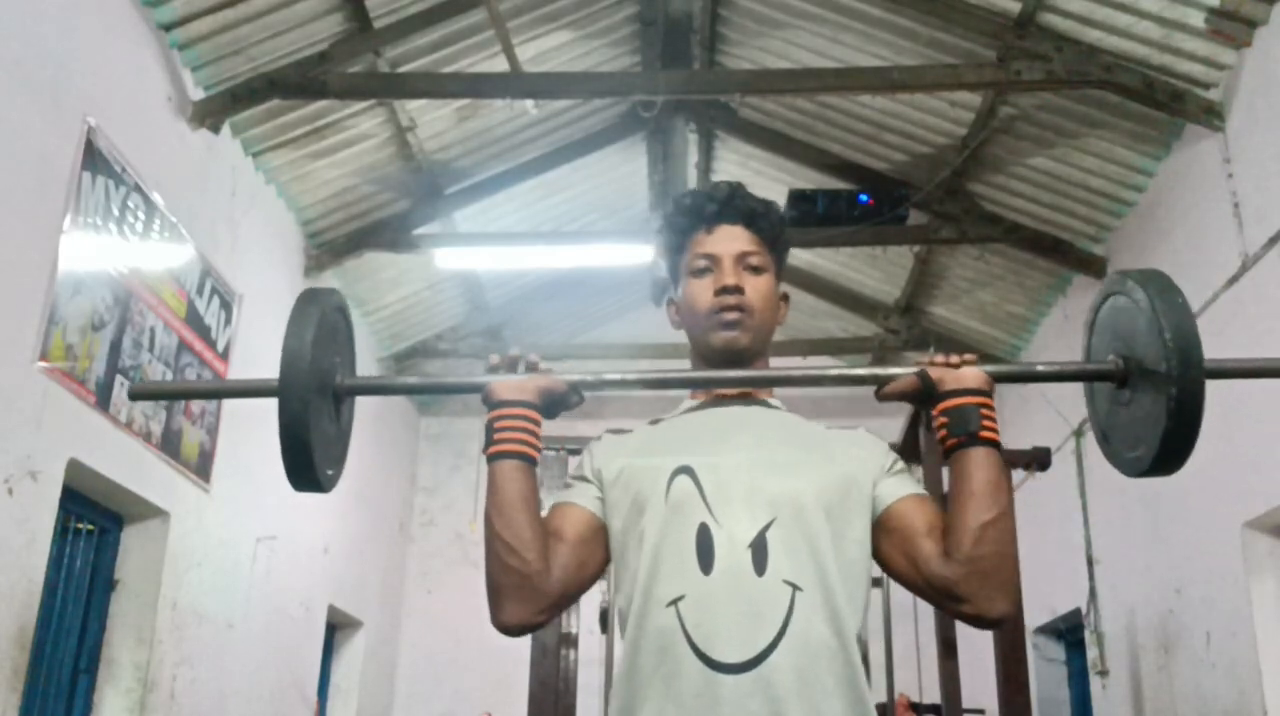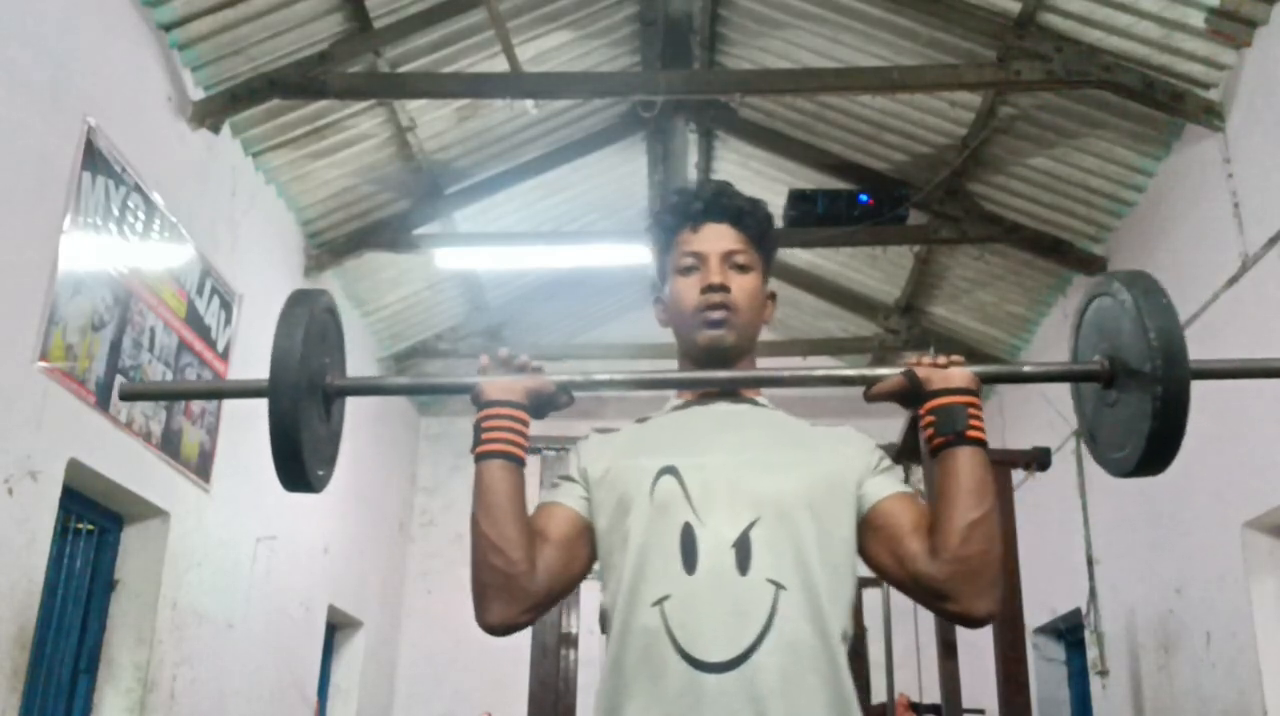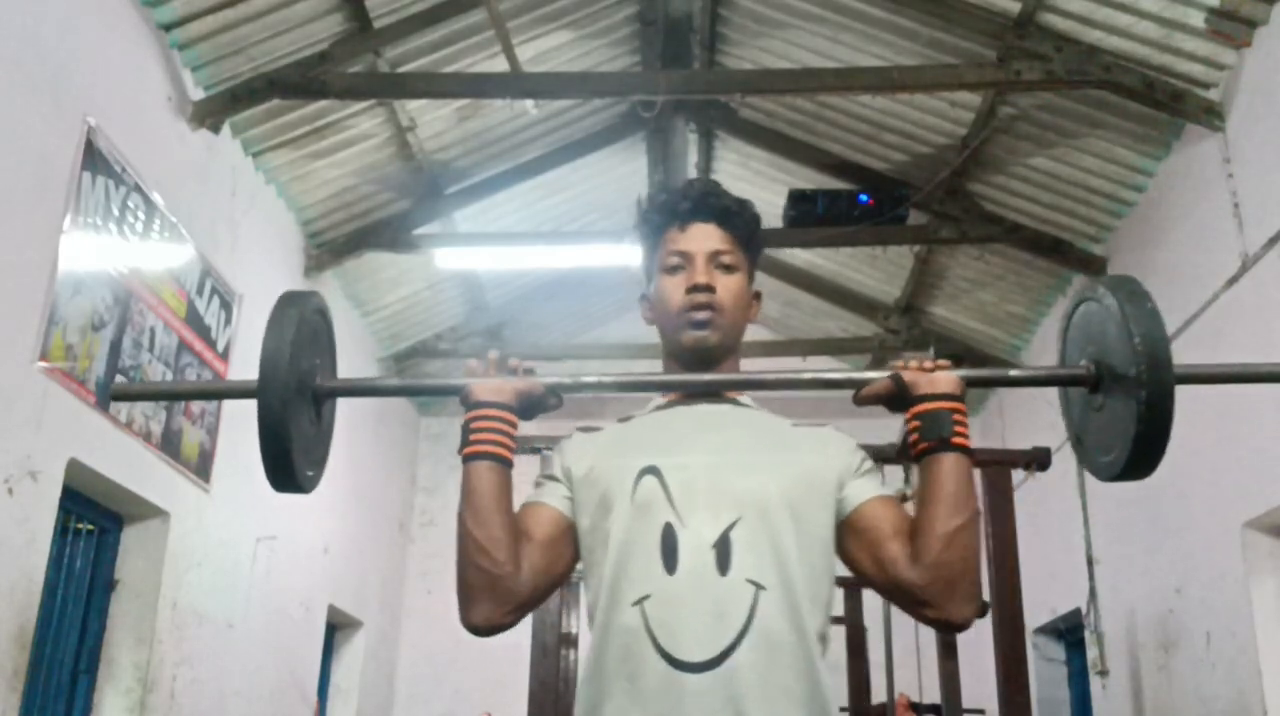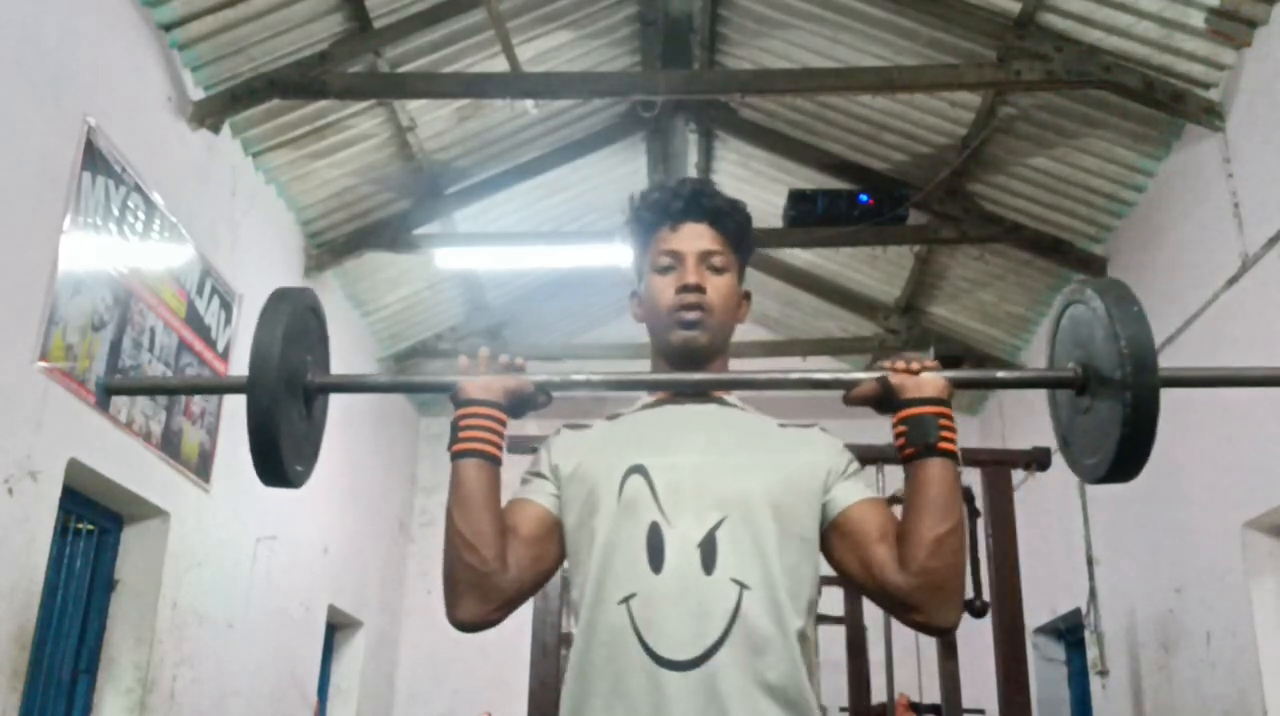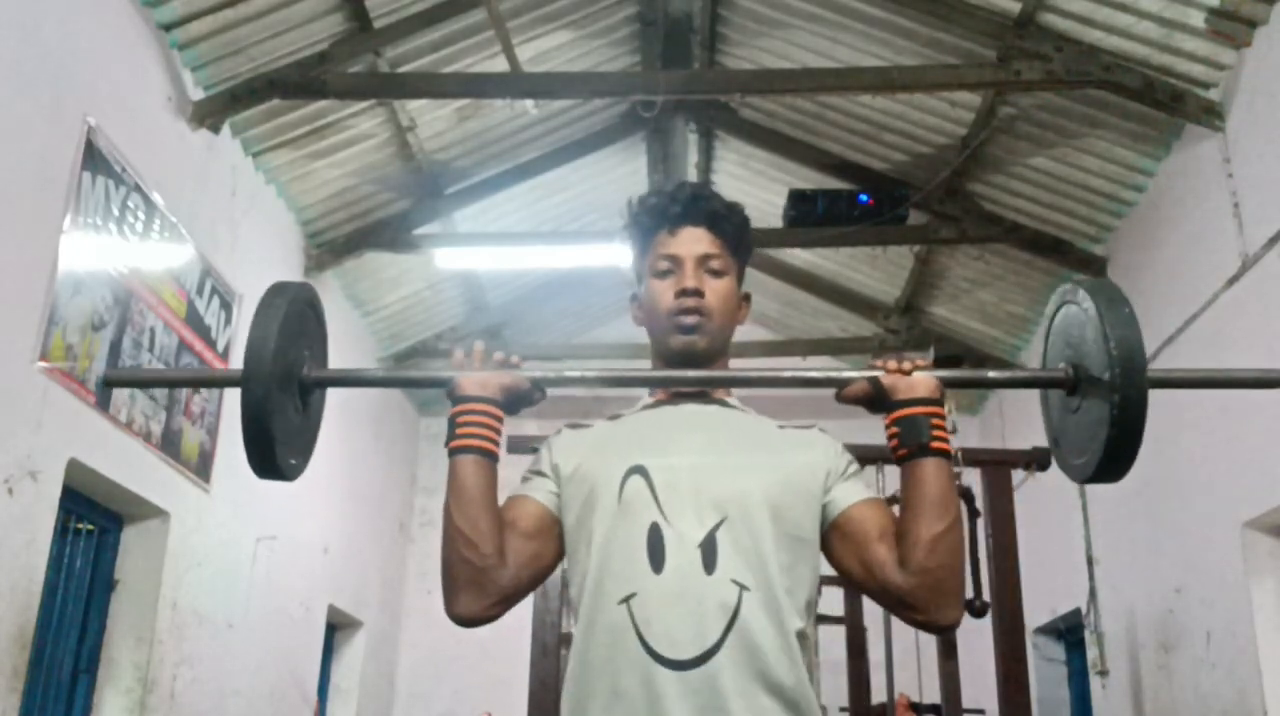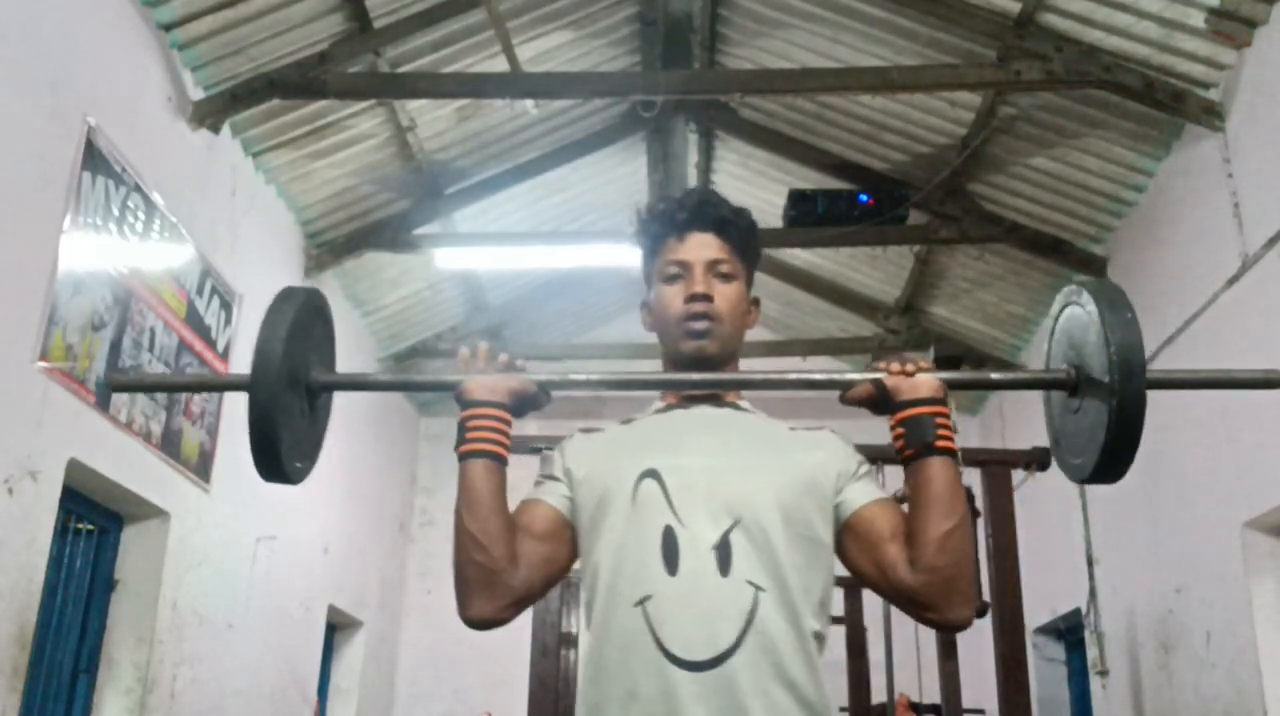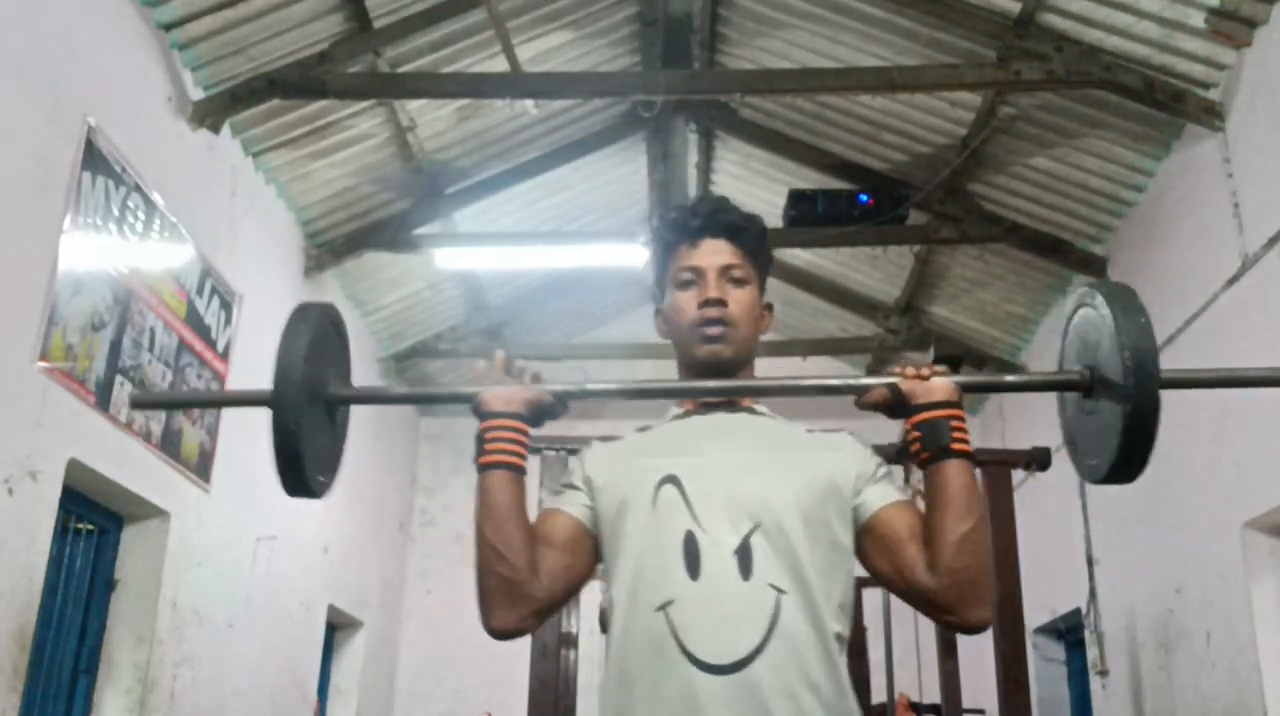
dt=0.1s
person 1, frame 1
left shoulder: (857, 456)
right shoulder: (615, 459)
left elbow: (980, 594)
right elbow: (522, 602)
left wrist: (966, 410)
right wrist: (514, 419)
person 1, frame 2
left shoulder: (843, 452)
right shoulder: (603, 457)
left elbow: (966, 592)
right elbow: (506, 602)
left wrist: (954, 410)
right wrist: (501, 419)
person 1, frame 3
left shoulder: (824, 452)
right shoulder: (587, 456)
left elbow: (943, 596)
right elbow: (490, 603)
left wrist: (938, 413)
right wrist: (490, 423)
person 1, frame 4
left shoulder: (811, 453)
right shoulder: (575, 452)
left elbow: (928, 601)
right elbow: (476, 599)
left wrist: (926, 417)
right wrist: (478, 420)
person 1, frame 5
left shoulder: (811, 455)
right shoulder: (573, 453)
left elbow: (932, 600)
right elbow: (476, 595)
left wrist: (918, 415)
right wrist: (475, 413)
person 1, frame 6
left shoulder: (821, 456)
right shoulder: (586, 456)
left elbow: (944, 598)
right elbow: (489, 598)
left wrist: (923, 417)
right wrist: (483, 417)
person 1, frame 7
left shoulder: (840, 459)
right shoulder: (606, 465)
left elbow: (964, 601)
right elbow: (512, 607)
left wrist: (939, 421)
right wrist: (501, 431)
